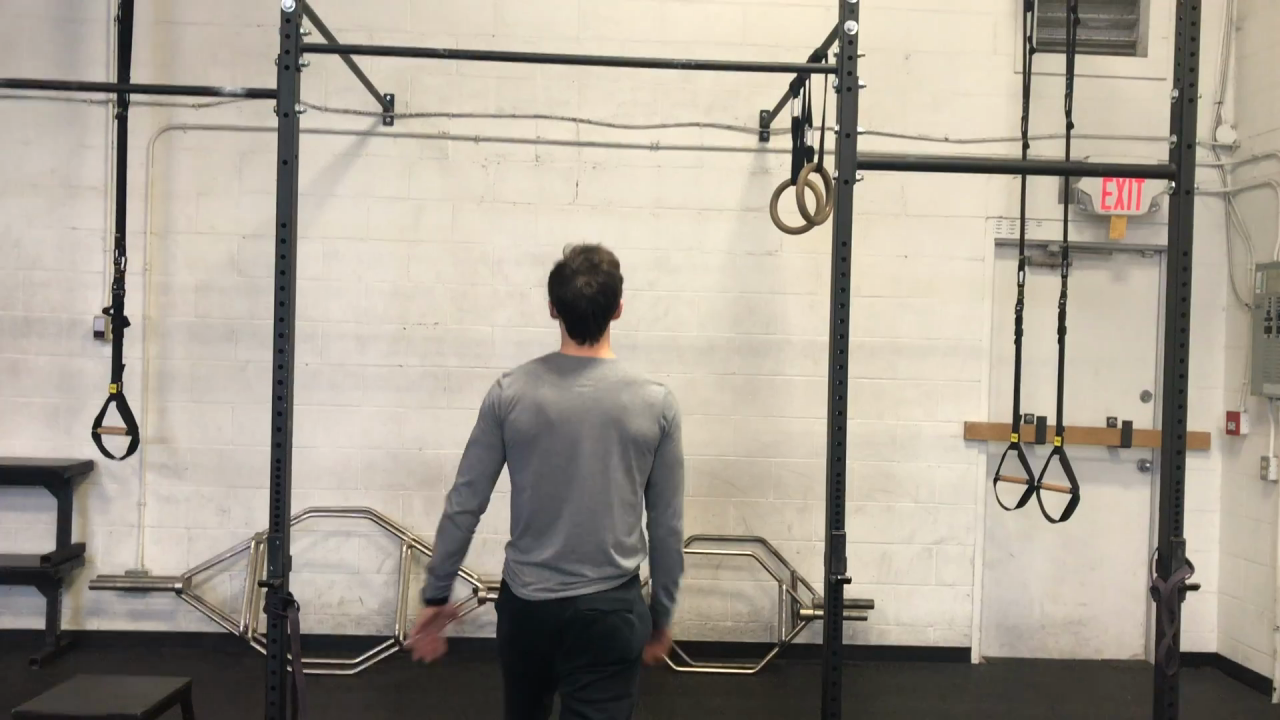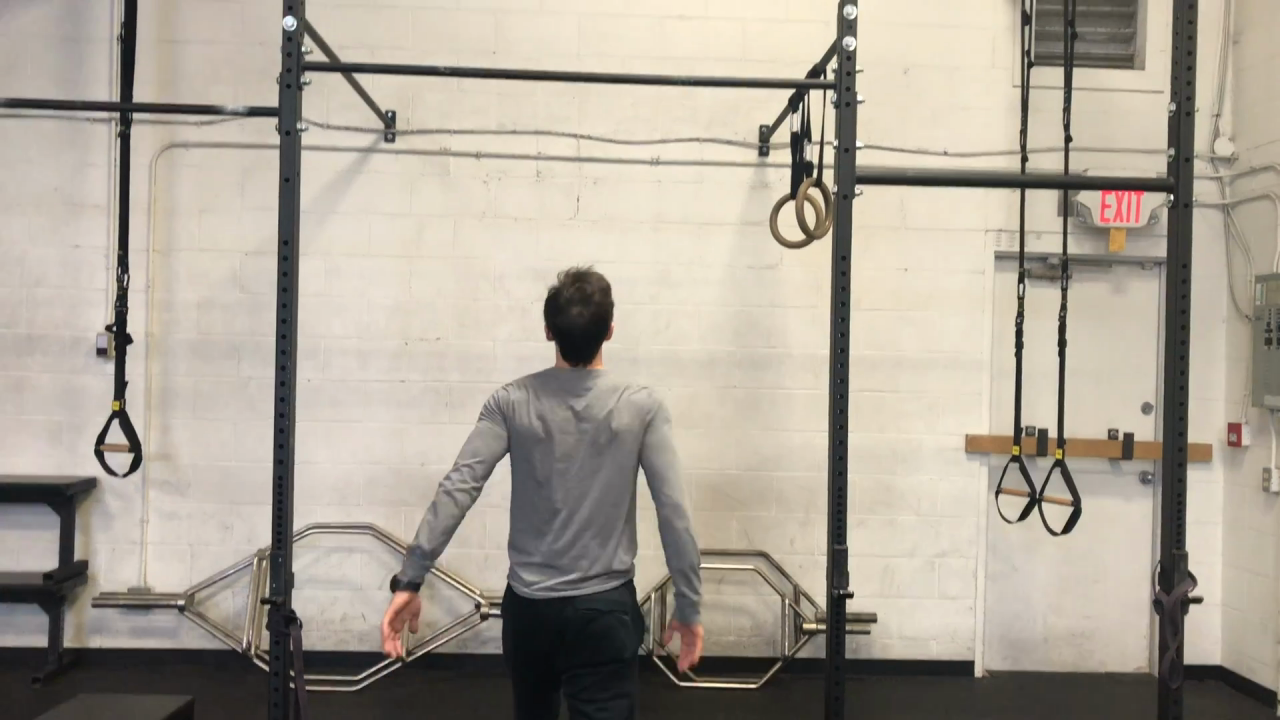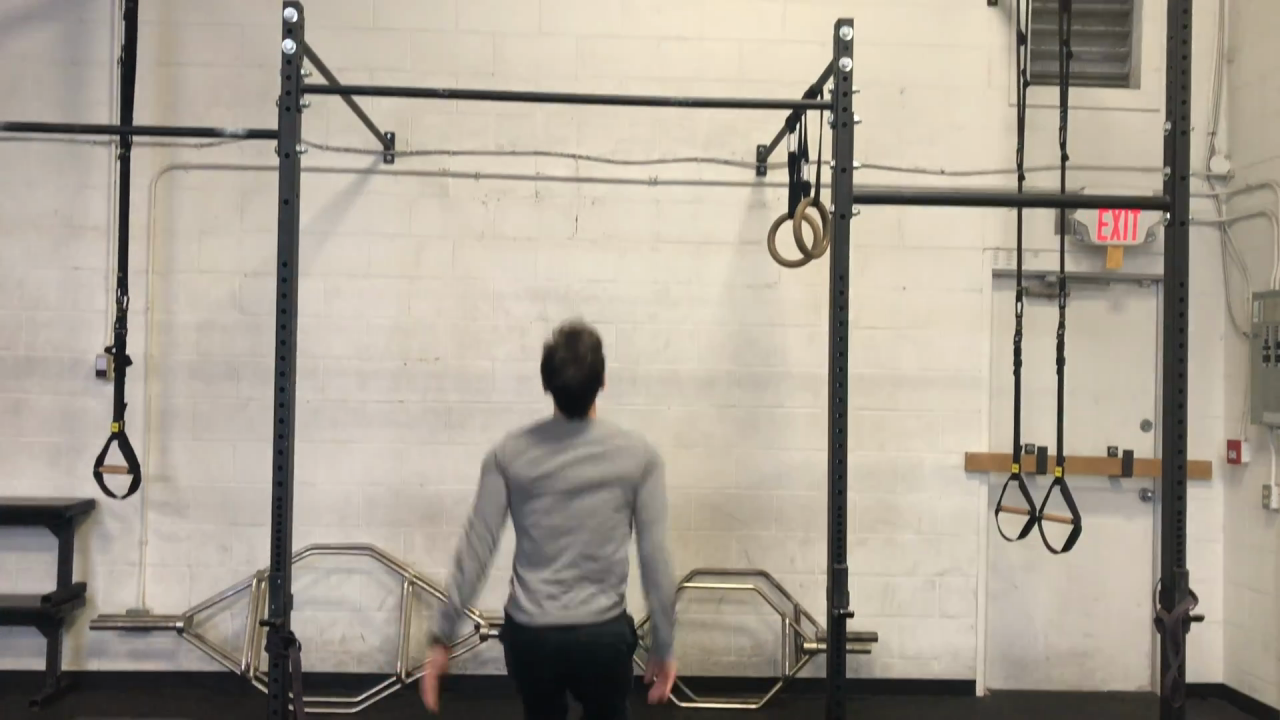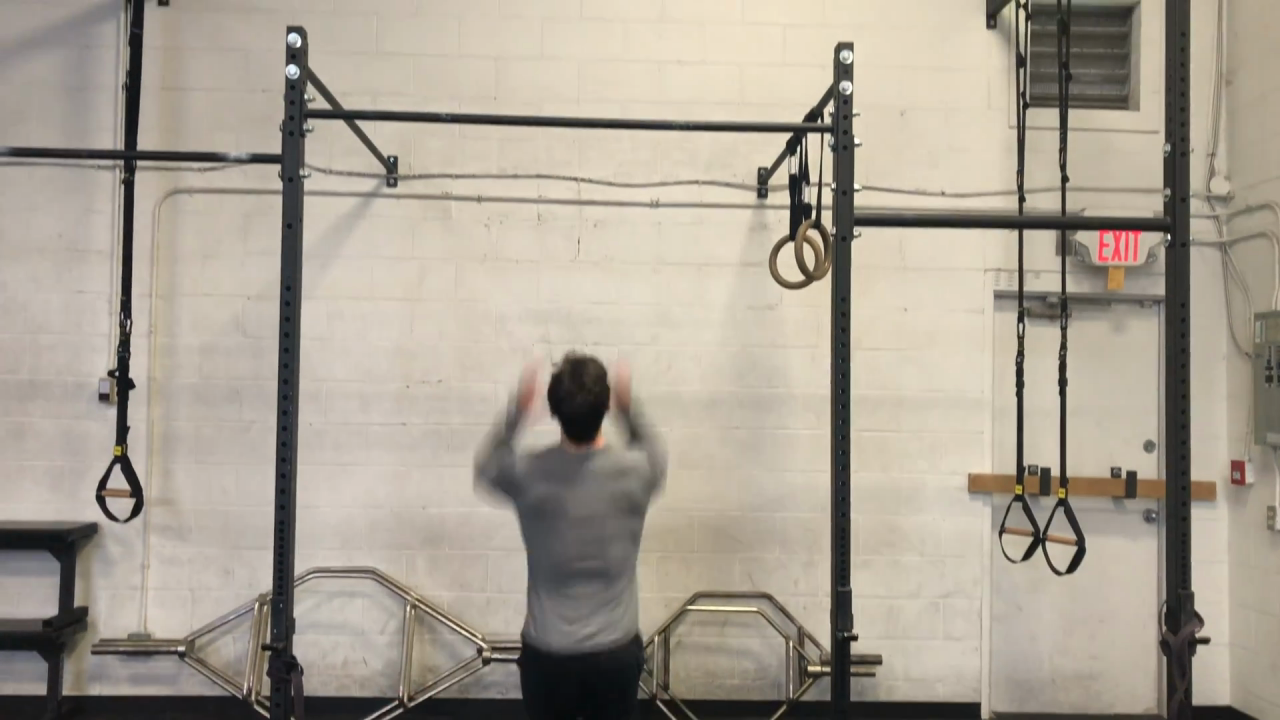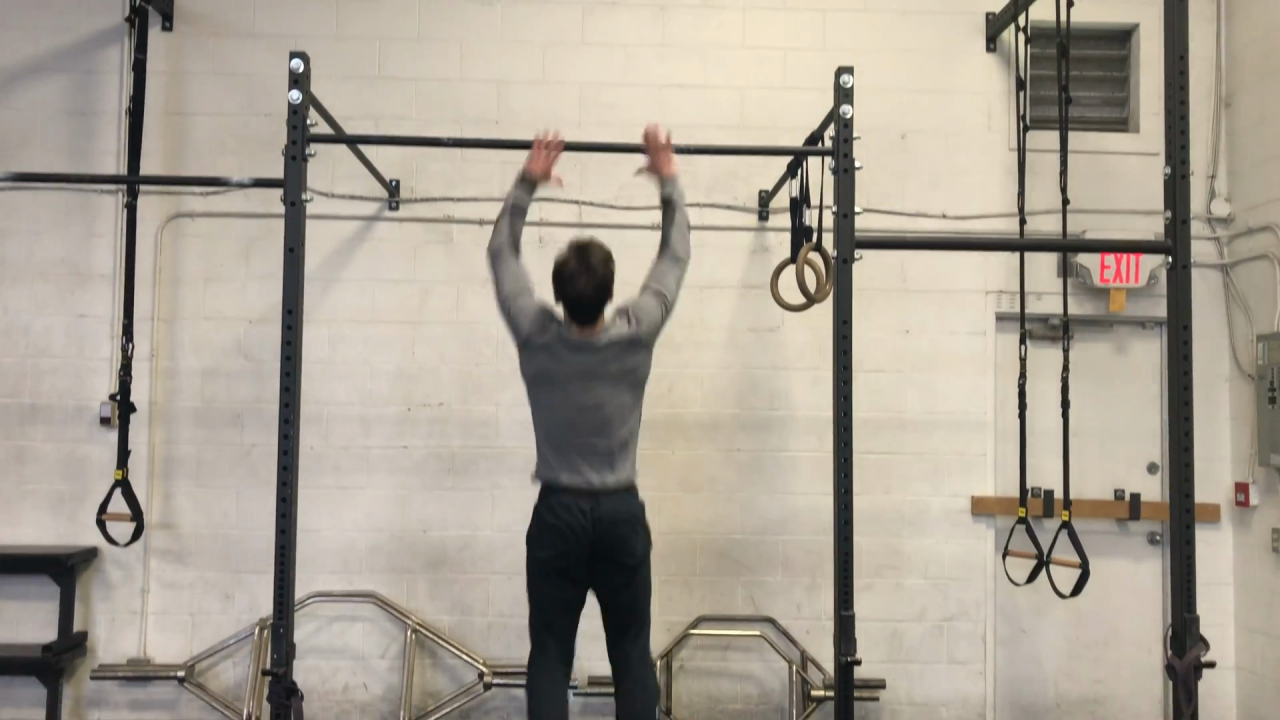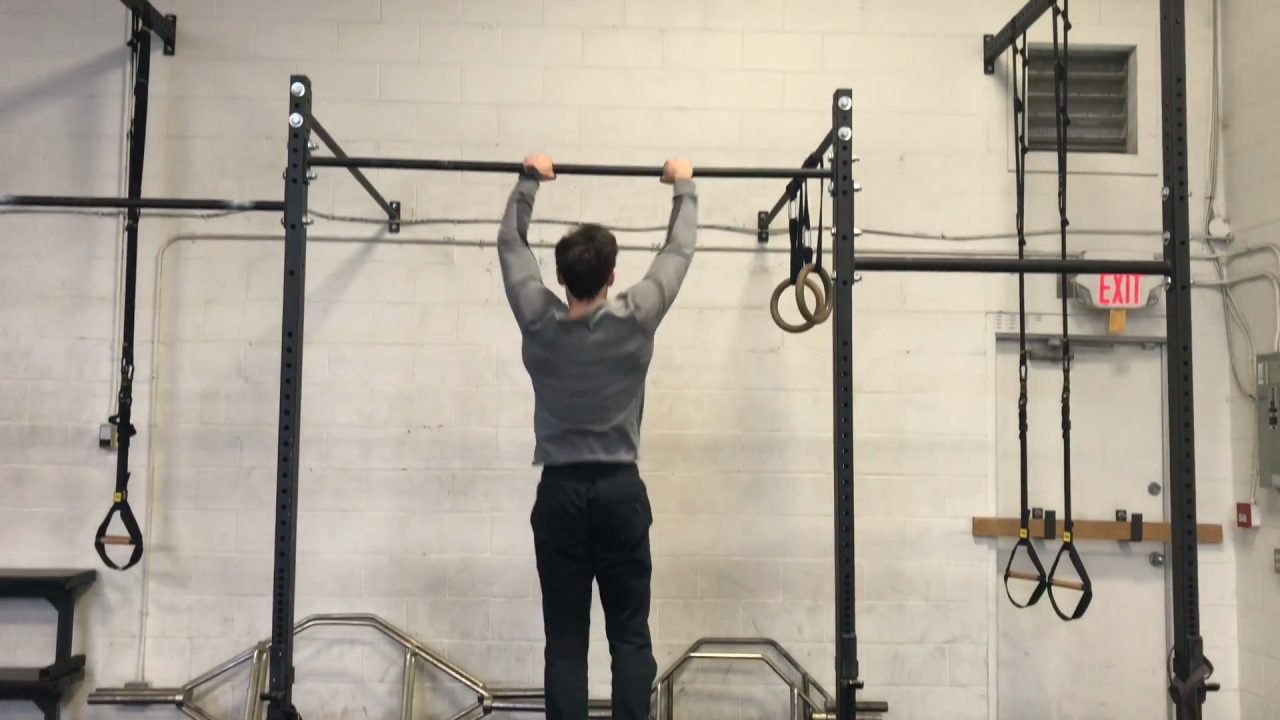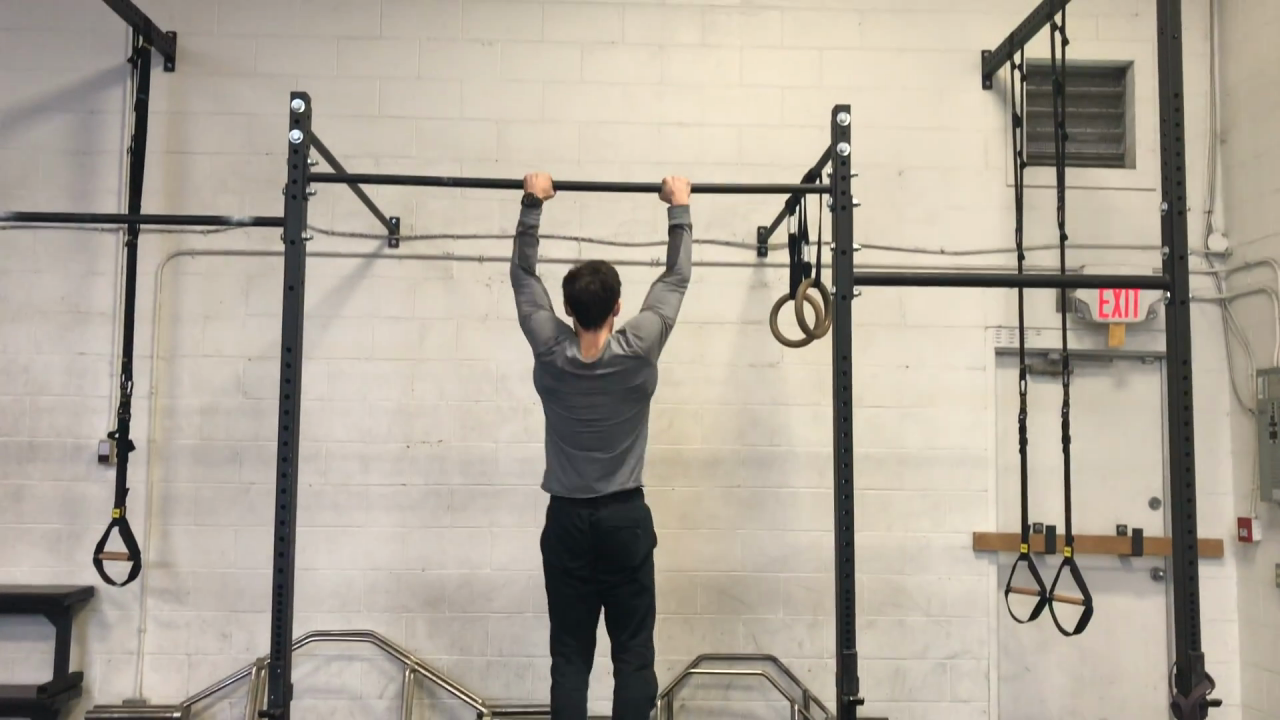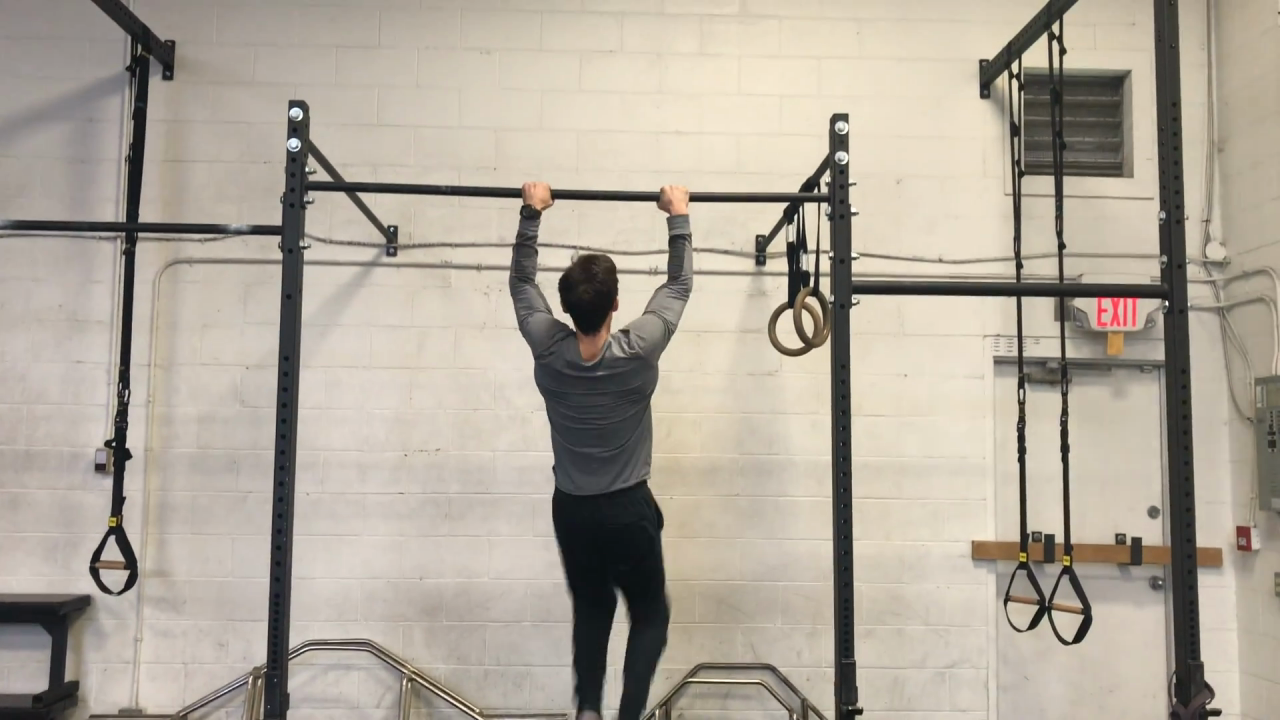
dt=0.2s
person 1, frame 1
left shoulder: (509, 393)
right shoulder: (654, 402)
left elbow: (464, 503)
right elbow: (667, 524)
left wrist: (436, 596)
right wrist: (661, 614)
left hip: (526, 602)
right hip: (608, 607)
person 1, frame 2
left shoulder: (511, 402)
right shoulder: (641, 406)
left elbow: (458, 487)
right elbow: (674, 510)
left wrist: (409, 579)
right wrist: (688, 606)
left hip: (528, 605)
right hip: (605, 608)
person 1, frame 3
left shoulder: (510, 452)
right shoulder: (637, 455)
left elbow: (476, 547)
right elbow: (656, 557)
left wrist: (442, 638)
right wrist: (663, 649)
left hip: (528, 634)
right hip: (602, 633)
person 1, frame 4
left shoulder: (524, 474)
right shoulder: (639, 471)
left elbow: (485, 468)
left wrist: (515, 413)
right wrist: (629, 411)
left hip: (546, 656)
right hip: (616, 655)
person 1, frame 5
left shoulder: (535, 339)
right shoulder: (636, 335)
left elbow: (501, 252)
right elbow: (675, 254)
left wrist: (529, 180)
right wrist: (667, 178)
left hip: (557, 518)
right hip: (622, 517)
left knee: (550, 659)
right knee: (631, 657)
person 1, frame 6
left shoulder: (537, 320)
right shoulder: (637, 318)
left elbow: (509, 242)
right elbow: (679, 248)
left wrist: (529, 178)
right wrist: (683, 186)
left hip: (559, 494)
right hip: (620, 492)
left knee: (565, 644)
right knee: (630, 639)
person 1, frame 7
left shoulder: (548, 350)
right shoulder: (640, 349)
left elbow: (523, 274)
right elbow: (675, 278)
left wrist: (532, 204)
right wrist: (679, 207)
left hip: (566, 520)
right hip: (625, 517)
left knee: (570, 661)
right knee: (633, 661)
person 1, frame 8
left shoulder: (547, 349)
right shoulder: (640, 350)
left elbow: (521, 282)
right elbow: (678, 285)
left wrist: (531, 213)
right wrist: (678, 217)
left hip: (572, 510)
right hip: (629, 509)
left knee: (590, 615)
right knee: (650, 619)
